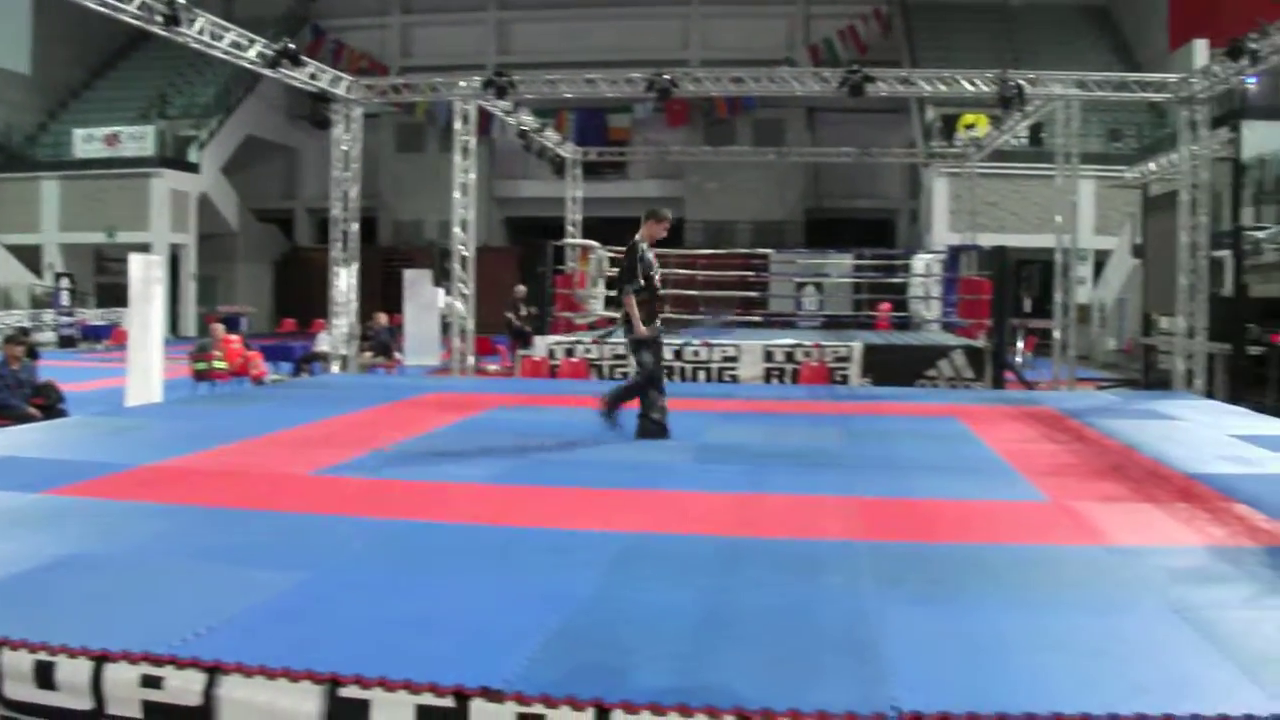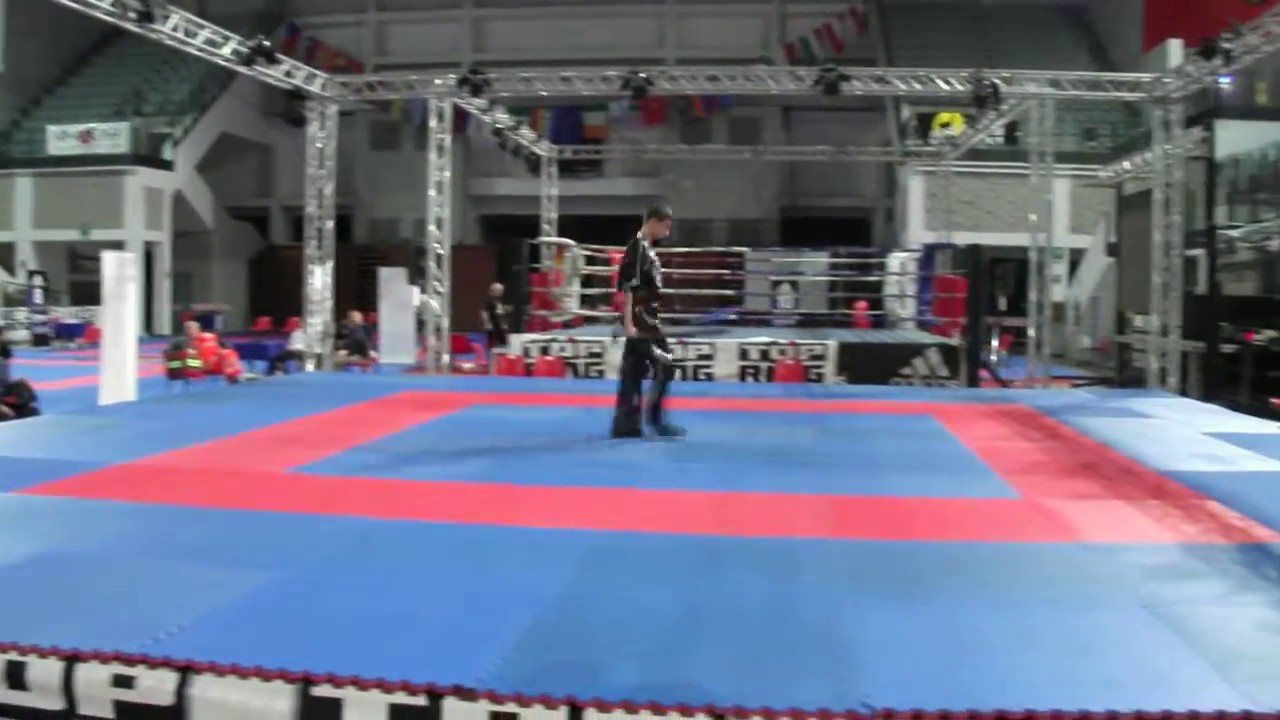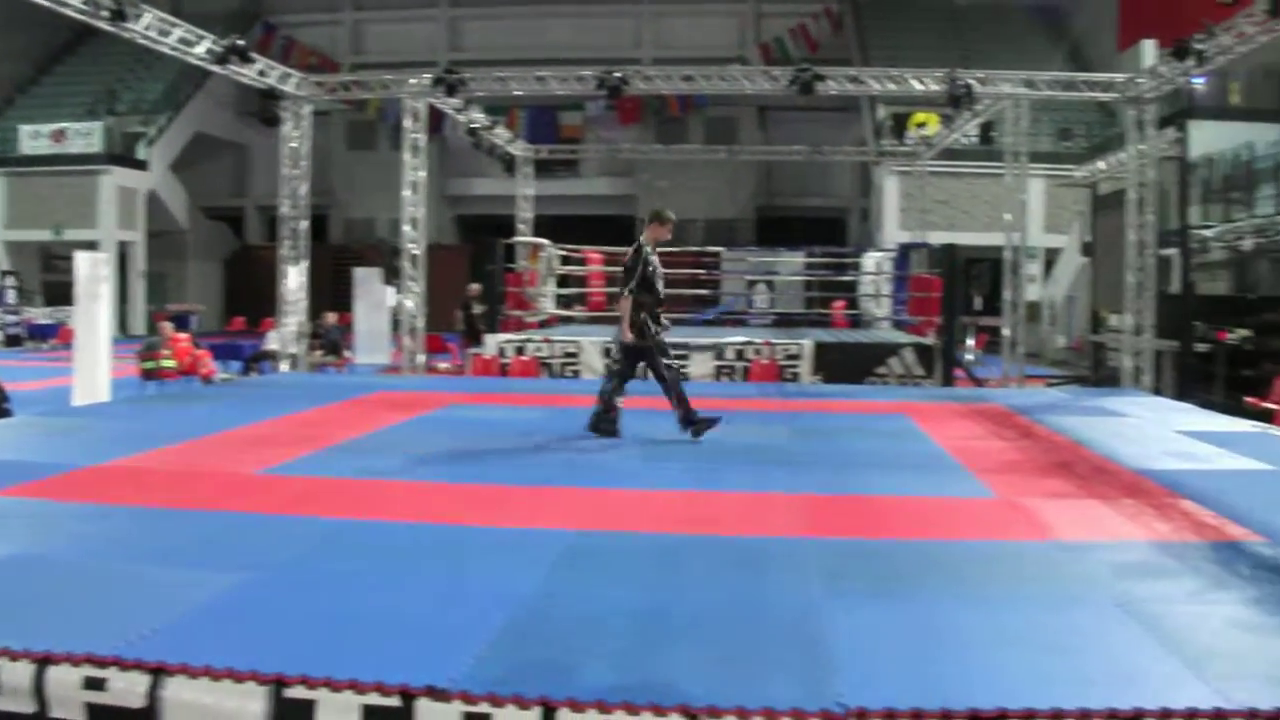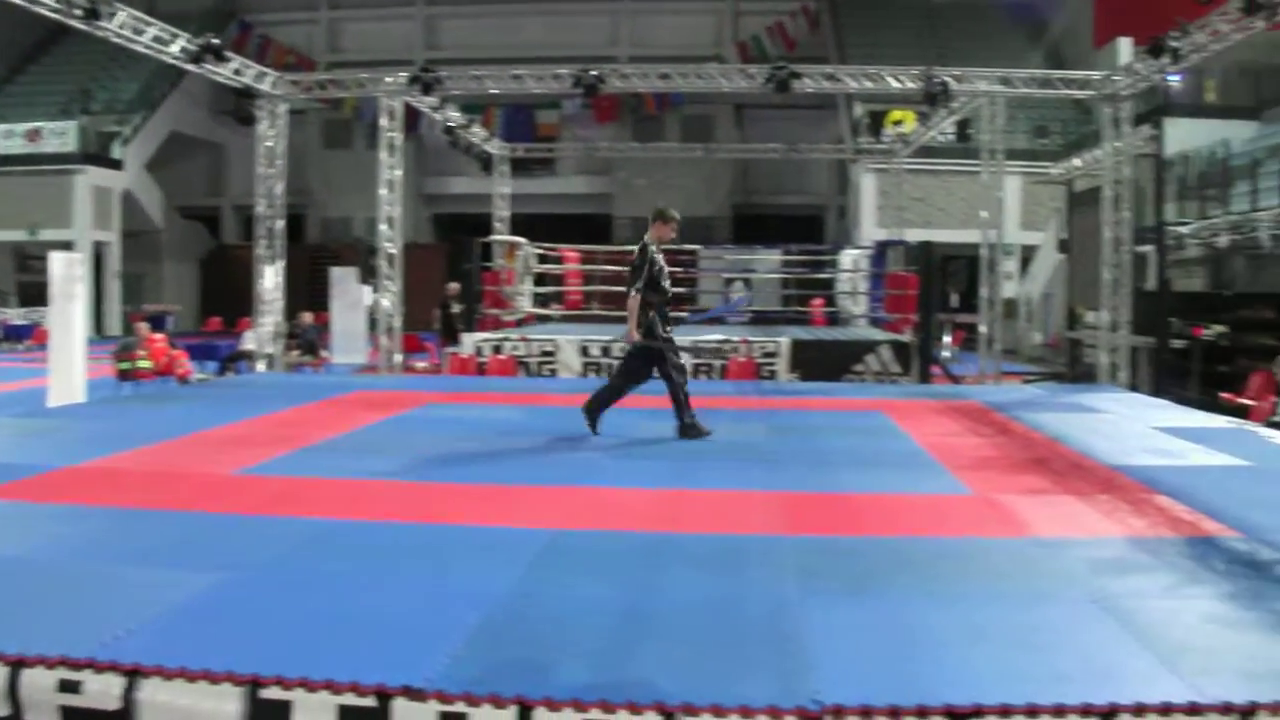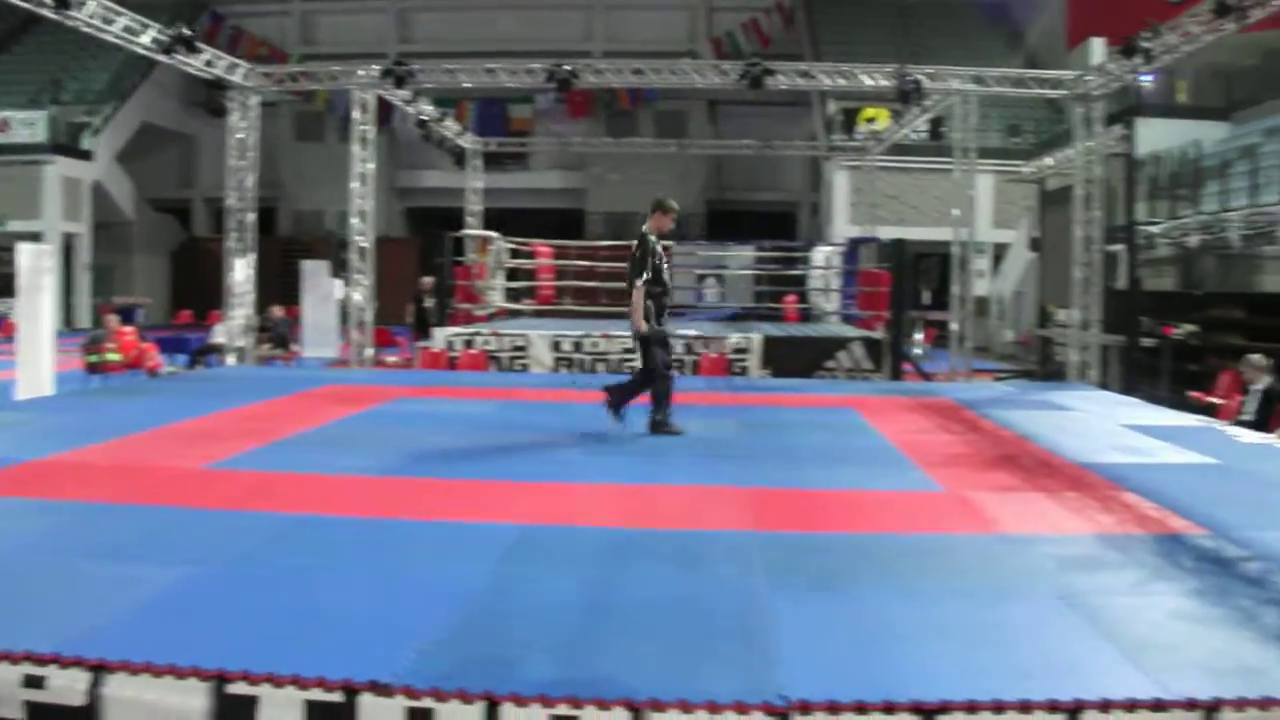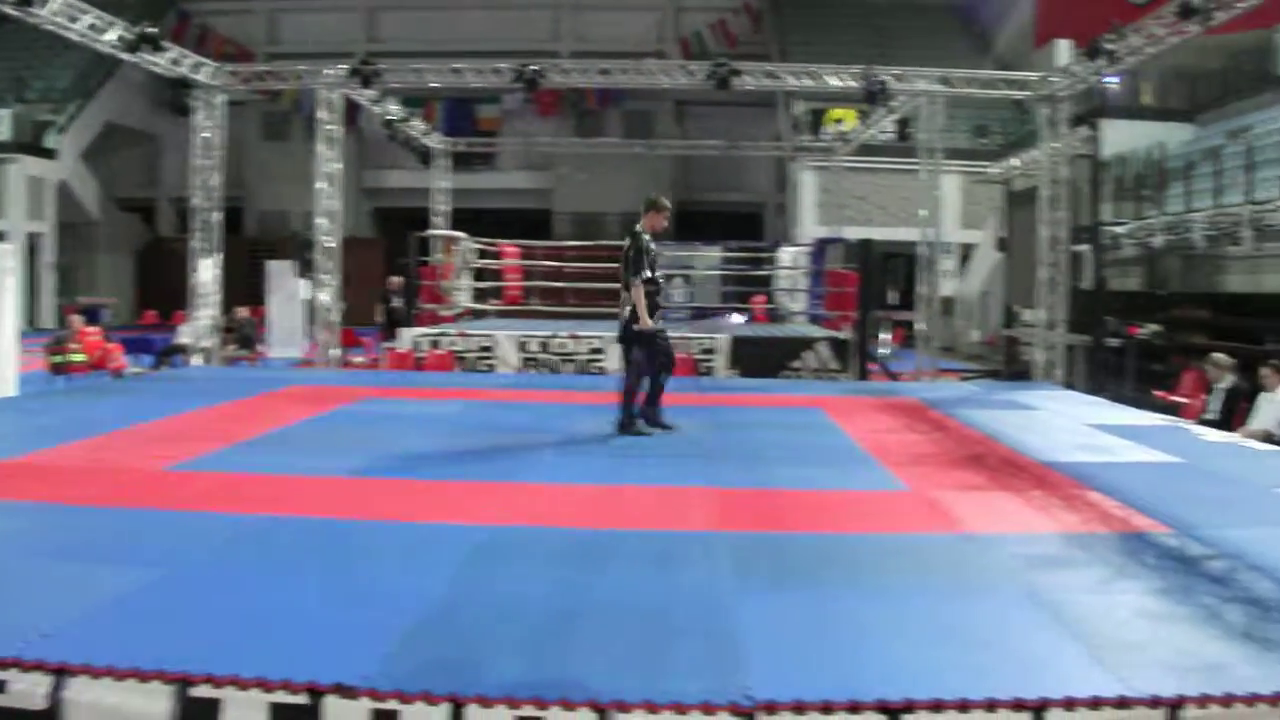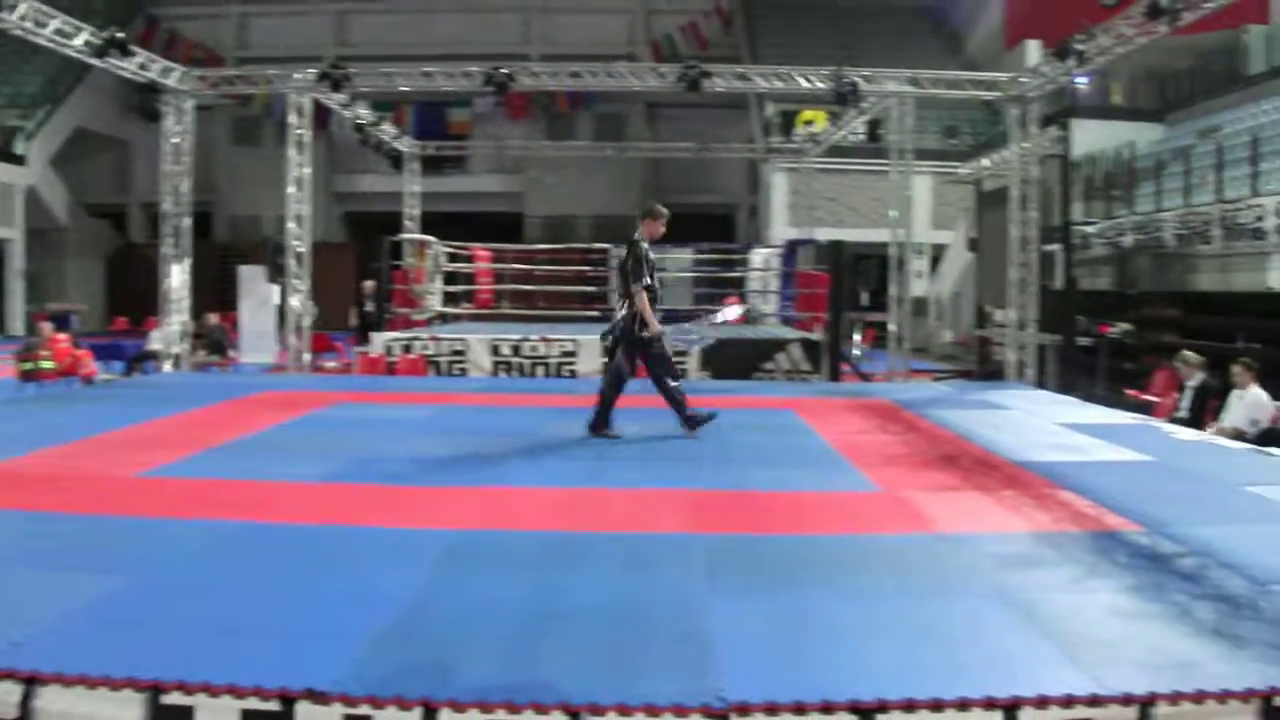
dt=0.1s
person 1, frame 1
left shoulder: (646, 249)
right shoulder: (636, 251)
right elbow: (629, 292)
right wrist: (638, 324)
left hip: (648, 321)
right hip: (638, 322)
left knee: (654, 373)
right knee: (649, 371)
left ankle: (652, 424)
right ankle: (611, 403)
person 1, frame 2
left shoulder: (646, 248)
right shoulder: (638, 249)
right elbow: (627, 290)
left wrist: (650, 321)
right wrist: (629, 323)
left hip: (647, 319)
right hip: (640, 320)
left knee: (633, 372)
right knee: (664, 367)
left ankle: (625, 423)
right ankle: (655, 418)
person 1, frame 3
left shoulder: (648, 253)
right shoulder: (639, 255)
right elbow: (627, 295)
left wrist: (645, 323)
right wrist: (625, 328)
left hip: (646, 325)
right hip: (641, 325)
left knee: (620, 373)
right knee: (668, 373)
left ankle: (602, 421)
right ankle: (691, 421)
person 1, frame 4
left shoulder: (653, 252)
right shoulder: (647, 254)
right elbow: (635, 294)
right wrist: (632, 328)
left hip: (653, 322)
right hip: (651, 325)
left knee: (631, 374)
right knee: (675, 373)
left ankle: (594, 408)
right ankle: (687, 425)
person 1, frame 5
left shoulder: (651, 242)
right shoulder: (645, 244)
right elbow: (638, 285)
right wrist: (639, 320)
left hip: (653, 316)
right hip: (648, 316)
left knee: (655, 367)
right knee: (660, 368)
left ankle: (616, 395)
right ankle: (660, 420)
person 1, frame 6
left shoulder: (643, 240)
right shoulder: (639, 242)
right elbow: (636, 283)
right wrist: (643, 316)
left hip: (645, 314)
right hip: (637, 316)
left knee: (664, 359)
right knee: (637, 368)
left ankle: (650, 412)
right ankle: (627, 420)
person 1, frame 7
left shoulder: (640, 248)
right shoulder: (638, 250)
right elbow: (638, 289)
right wrist: (651, 321)
left hip: (640, 323)
right hip: (633, 322)
left knee: (664, 370)
right knee: (618, 373)
left ankle: (687, 417)
right ankle: (599, 423)
